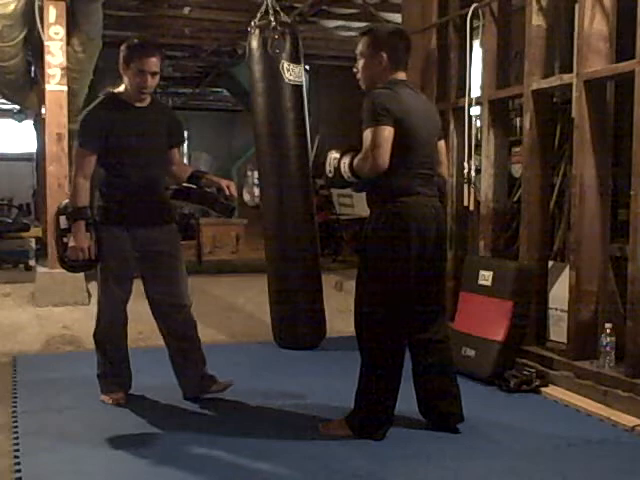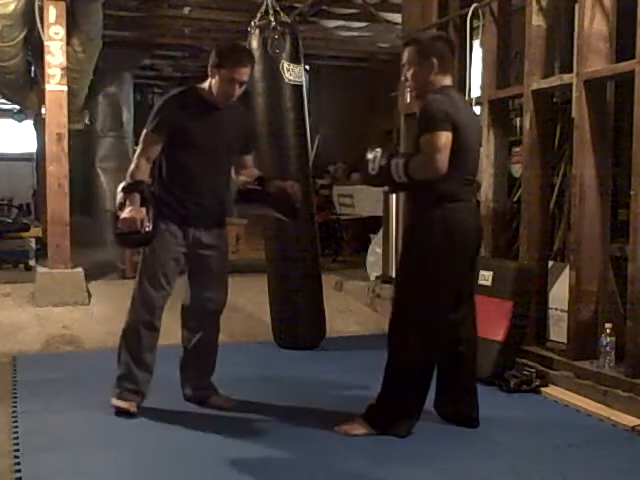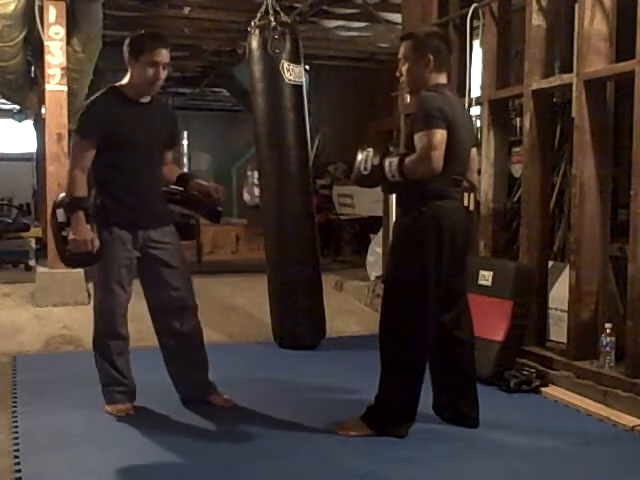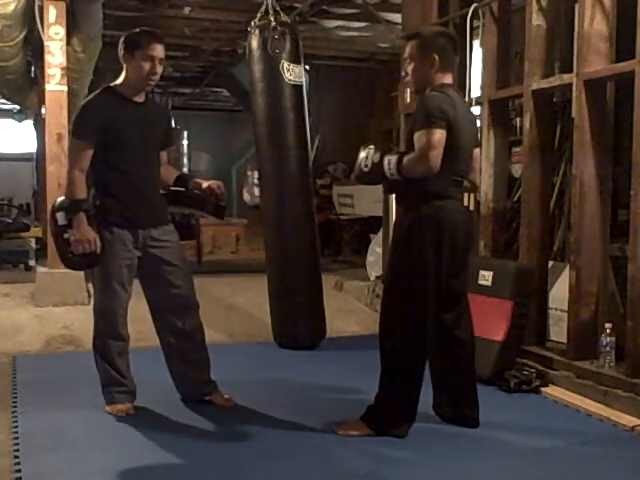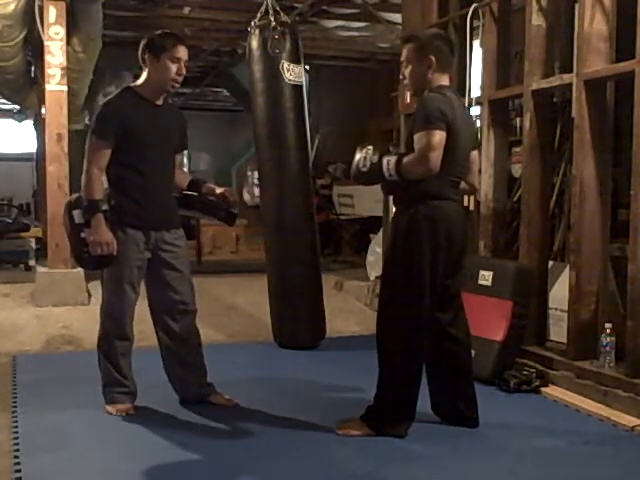
dt=1s
person 1, frame 1
left shoulder: (380, 99)
right shoulder: (425, 104)
left elbow: (376, 161)
right elbow: (440, 169)
left wrist: (343, 165)
left hip: (396, 217)
right hip: (430, 213)
left knee: (380, 320)
right knee: (428, 317)
left ankle: (369, 419)
right ankle: (443, 409)
person 1, frame 2
left shoulder: (435, 106)
right shoulder: (465, 109)
left elbow: (435, 164)
left wrist: (391, 168)
right wrist: (403, 170)
left hip: (438, 220)
right hip: (464, 218)
left knee: (415, 320)
right knee: (456, 316)
left ankle: (390, 415)
right ankle: (460, 406)
person 1, frame 3
left shoulder: (429, 103)
right shoulder: (458, 108)
left elbow: (429, 161)
left wrist: (382, 168)
left hip: (427, 219)
right hip: (453, 216)
left knee: (406, 319)
right knee: (450, 314)
left ankle: (388, 416)
right ankle: (460, 406)
person 1, frame 4
left shoulder: (432, 103)
right shoulder: (464, 109)
left elbow: (426, 161)
left wrist: (383, 166)
left hip: (427, 218)
right hip: (454, 215)
left knee: (405, 318)
right knee: (451, 314)
left ankle: (389, 416)
right ankle: (459, 405)
person 1, frame 5
left shoulder: (431, 104)
right shoulder: (461, 110)
left elbow: (426, 161)
left wrist: (382, 166)
left hip: (424, 218)
right hip: (450, 216)
left knee: (402, 317)
right knee: (445, 314)
left ankle: (387, 416)
right ankle: (458, 406)
person 2, frame 1
left shoulder: (166, 117)
right shoulder: (99, 116)
right elbow: (82, 176)
left wrist: (206, 179)
right wrist: (79, 227)
left hip: (160, 224)
right hip: (115, 227)
left knee: (175, 303)
right knee: (112, 308)
left ankle: (196, 379)
right ankle: (114, 383)
person 2, frame 2
left shoulder: (241, 120)
right shoulder: (176, 106)
left elbow: (244, 170)
right elbow: (144, 158)
left wrist: (271, 184)
right wrist: (134, 201)
left hip: (212, 226)
right hip: (169, 222)
left knee: (208, 306)
right knee: (148, 303)
left ankle: (199, 385)
right ankle: (130, 388)
person 2, frame 3
left shoulder: (165, 114)
right shoulder: (102, 108)
right elbow: (79, 169)
left wrist: (192, 183)
right wrist: (78, 220)
left hip: (159, 226)
right hip: (114, 228)
left knee: (179, 306)
right knee: (111, 312)
left ankle: (197, 386)
right ankle: (118, 393)
person 2, frame 4
left shoulder: (159, 114)
right shoulder: (98, 108)
right elbow: (77, 170)
left wrist: (193, 183)
right wrist: (79, 220)
left hip: (158, 226)
right hip: (113, 228)
left knee: (181, 306)
right knee: (111, 313)
left ankle: (198, 385)
right ankle: (118, 393)
person 2, frame 5
left shoulder: (175, 117)
right shoulder: (117, 109)
right elbow: (94, 170)
left wrist: (203, 187)
right wrist: (97, 221)
left hip: (168, 228)
right hip: (126, 228)
left knee: (180, 310)
right knee: (118, 313)
left ankle: (196, 387)
right ankle: (118, 392)
